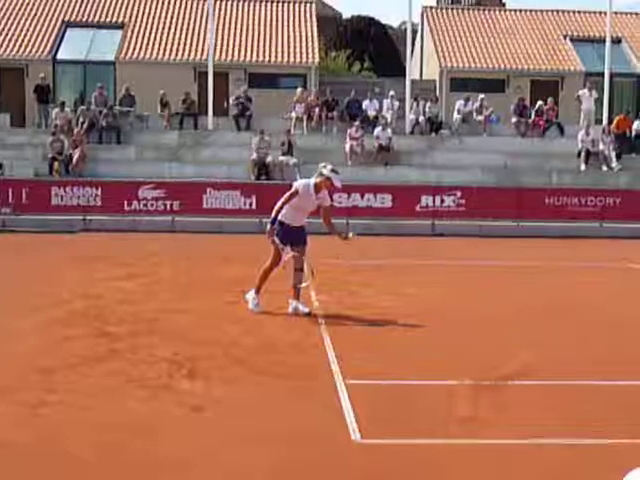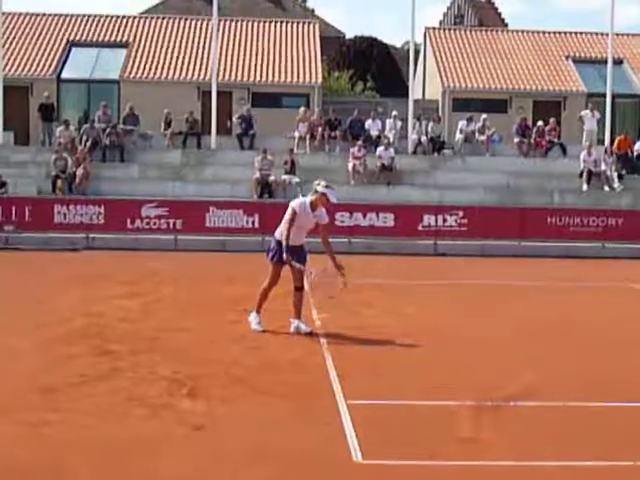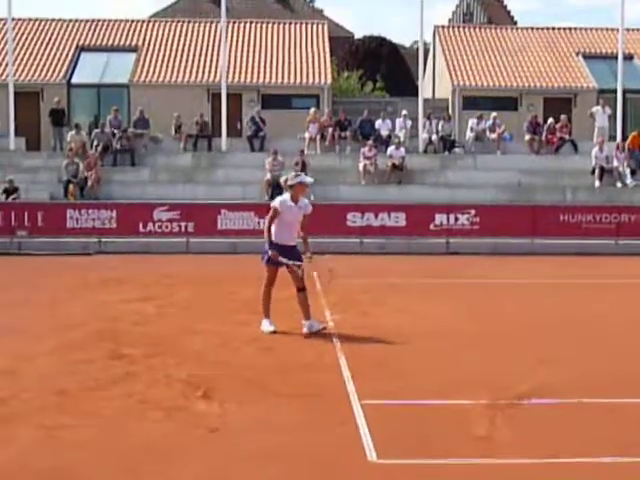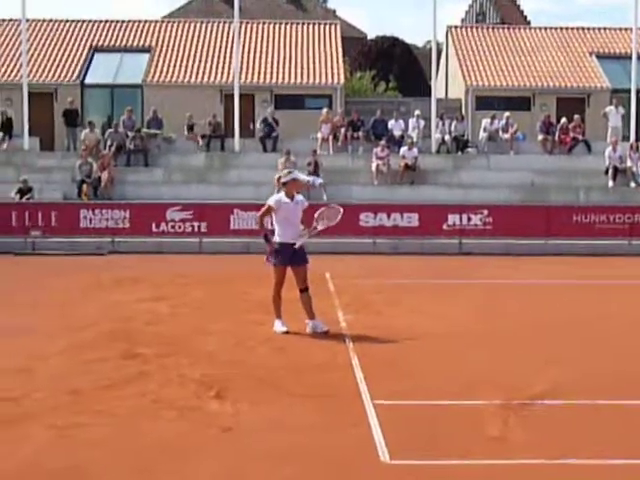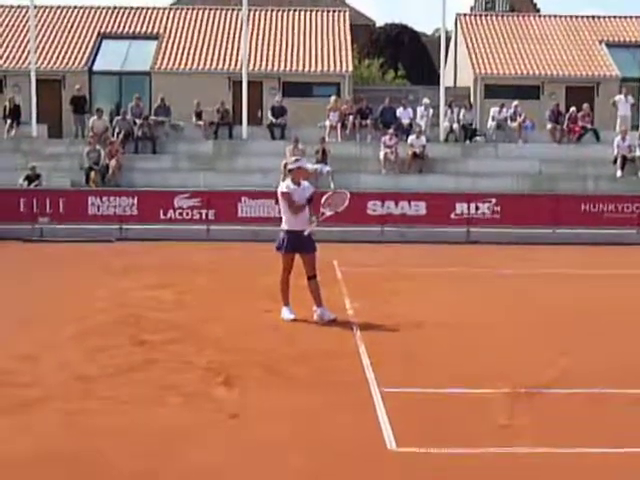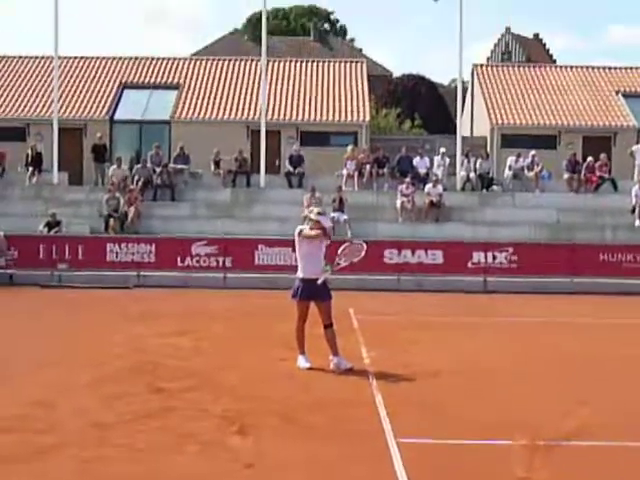
dt=0.7s
person 1, frame 1
left shoulder: (324, 197)
right shoulder: (302, 185)
left elbow: (327, 221)
right elbow: (281, 203)
left wrist: (340, 235)
right wrist: (271, 223)
left hip: (299, 229)
right hip: (283, 224)
left knee: (299, 265)
right knee: (274, 262)
left ankle: (295, 302)
right ankle: (254, 294)
person 1, frame 2
left shoulder: (322, 215)
right shoulder: (298, 205)
left elbow: (325, 241)
right elbow: (287, 228)
left wrist: (335, 262)
right wrist: (285, 251)
left hip: (298, 247)
right hip: (281, 243)
left knee: (299, 284)
right knee: (272, 281)
left ankle: (296, 321)
right ankle: (255, 315)
person 1, frame 3
left shoulder: (304, 204)
right shoulder: (280, 202)
right elbow: (268, 225)
left wrist: (307, 248)
right wrist: (270, 247)
left hip: (291, 248)
right hip: (276, 246)
left knee: (300, 284)
right knee: (269, 284)
left ankle: (308, 322)
right ankle: (266, 320)
person 1, frame 4
left shoulder: (300, 200)
right shoulder: (277, 200)
right elbow: (260, 218)
left wrist: (306, 229)
right wrist: (267, 240)
left hip: (297, 247)
right hip: (281, 246)
left knee: (303, 285)
right knee: (278, 285)
left ankle: (312, 322)
right ankle: (278, 321)
person 1, frame 5
left shoulder: (306, 186)
right shoulder: (285, 187)
right elbow: (294, 210)
left wrist: (313, 216)
right wrist: (309, 200)
left hip: (305, 233)
right hip: (289, 234)
left knee: (312, 273)
right knee: (286, 272)
left ankle: (319, 309)
right ankle: (286, 308)
person 1, frame 6
left shoulder: (322, 237)
right shoulder: (301, 231)
right elbow: (315, 233)
right wrist: (324, 233)
left hip: (320, 282)
right hip: (305, 282)
left knee: (328, 321)
right knee: (302, 321)
left ankle: (336, 358)
right ankle: (302, 356)
